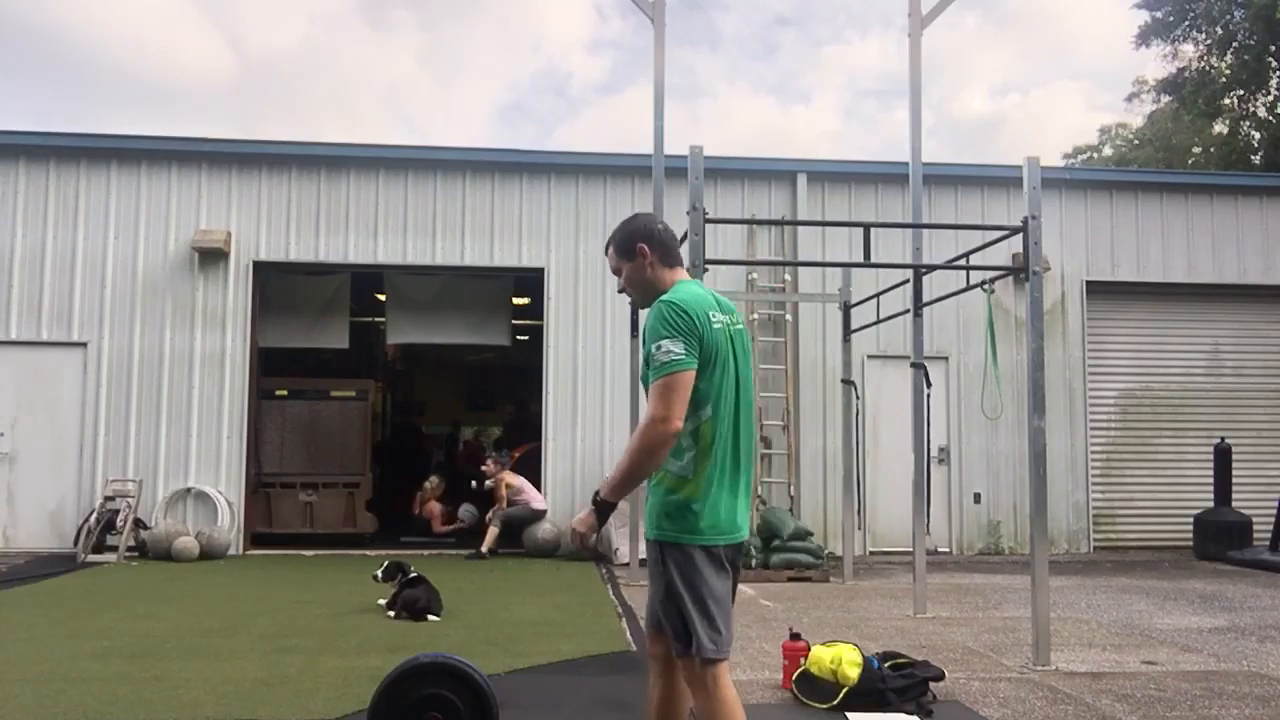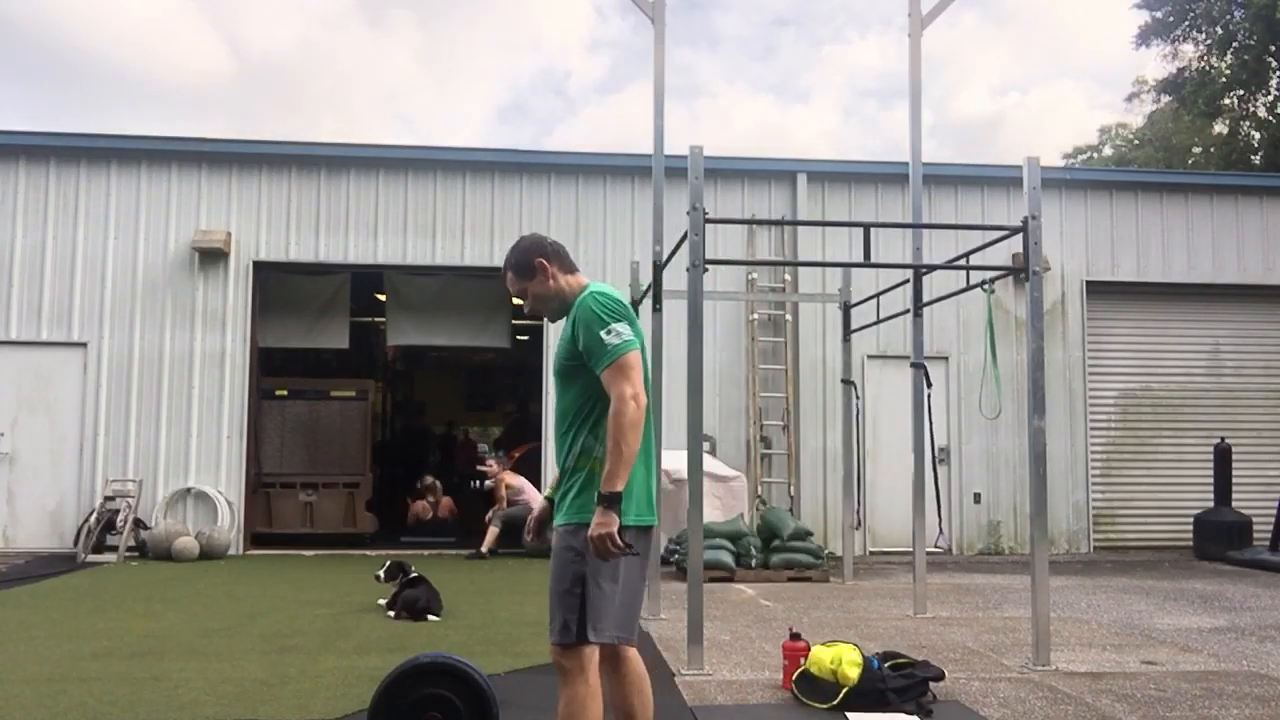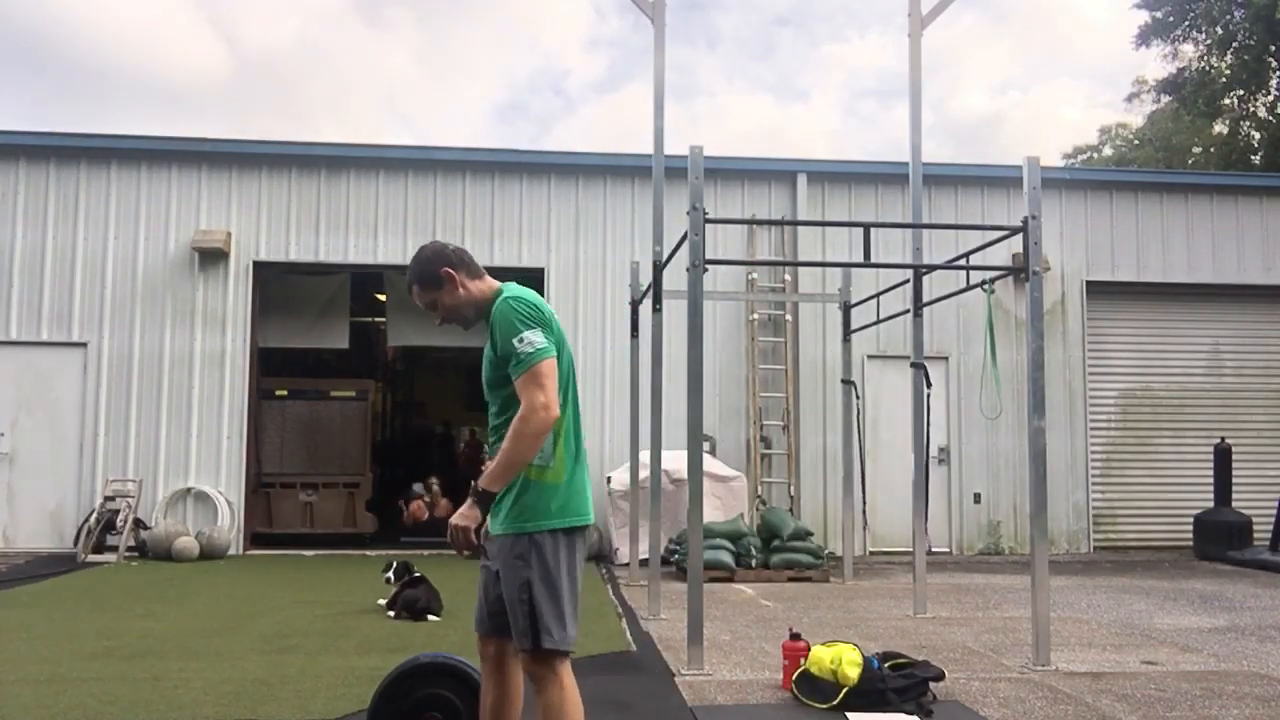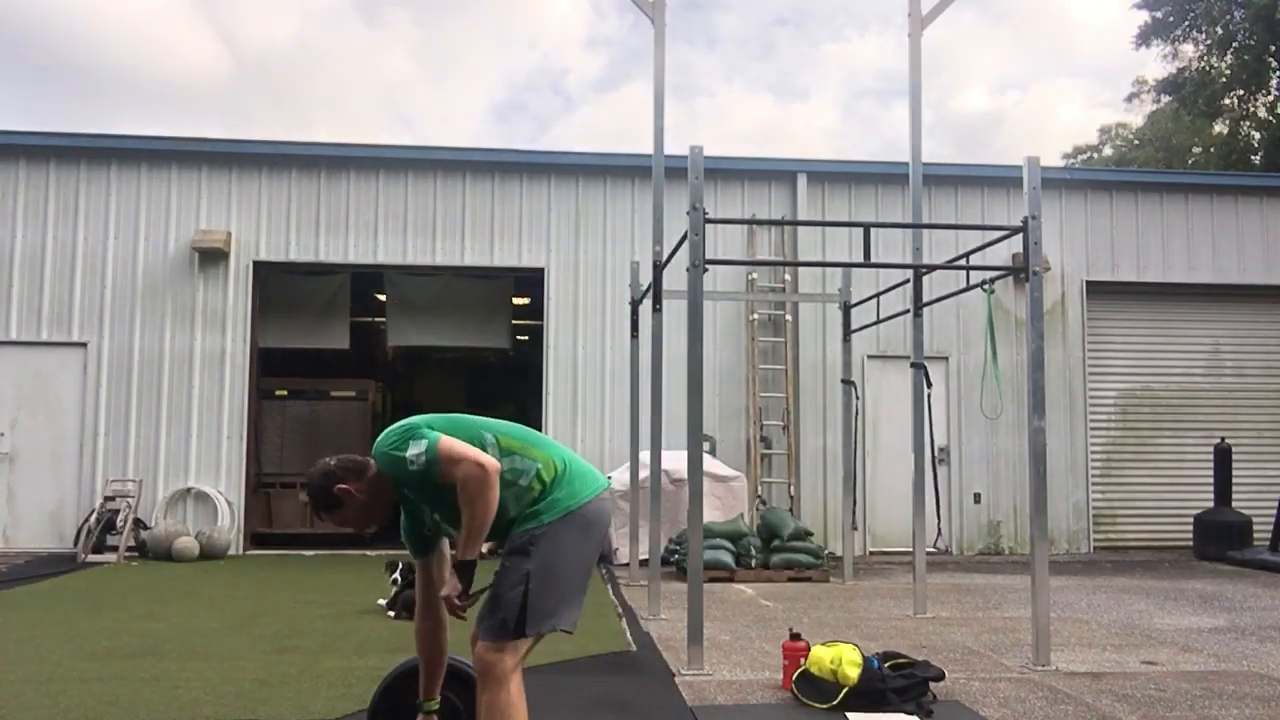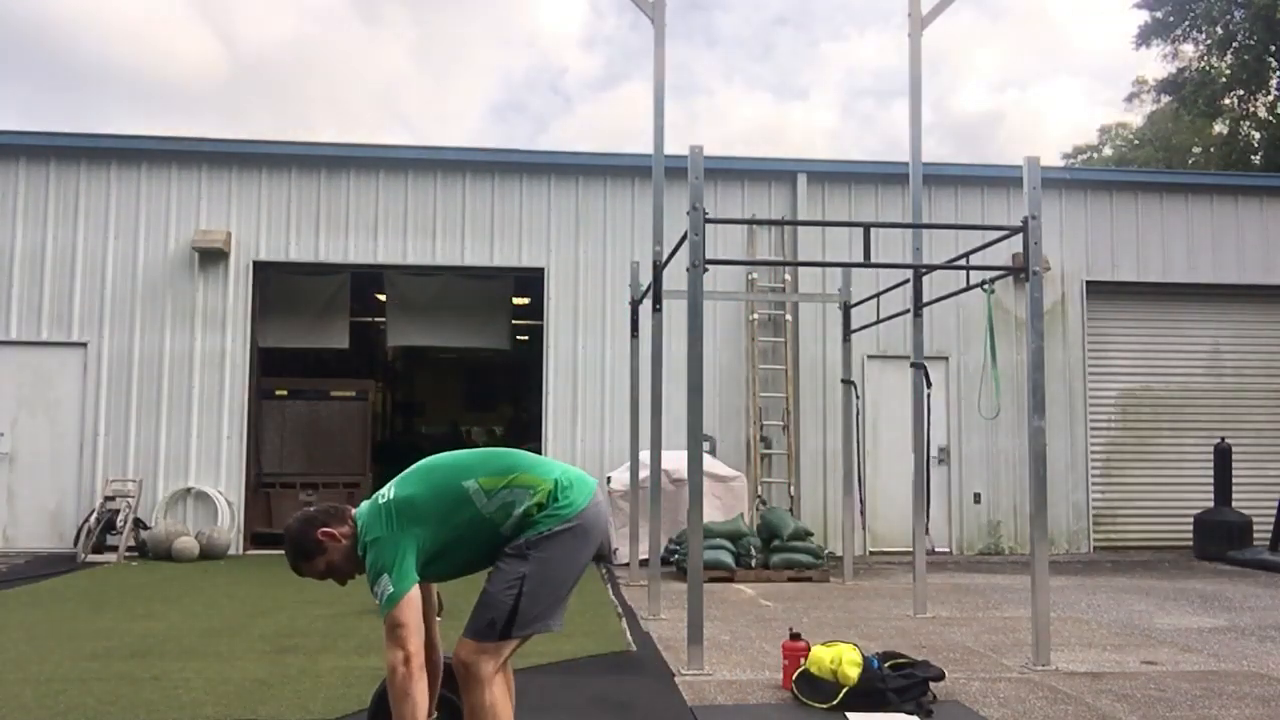
dt=0.7s
person 1, frame 1
left shoulder: (671, 312)
right shoulder: (721, 309)
left elbow: (665, 423)
left wrist: (601, 505)
left hip: (689, 518)
right hip: (718, 509)
left knee: (703, 666)
right knee: (662, 644)
person 1, frame 2
left shoulder: (595, 305)
right shoulder: (586, 315)
left elbow: (630, 401)
left wrist: (608, 503)
right wrist: (551, 499)
left hip: (596, 510)
right hip: (595, 505)
left knee: (574, 655)
right knee: (615, 646)
person 1, frame 3
left shoulder: (514, 308)
right shoulder: (501, 319)
left elbow: (542, 409)
left wrist: (479, 499)
right wrist: (492, 505)
left hip: (541, 514)
right hip: (517, 512)
left knee: (544, 661)
right knee: (495, 648)
person 1, frame 4
left shoulder: (393, 449)
right shoulder: (416, 507)
left elbow: (482, 469)
right elbow: (430, 610)
left wrist: (463, 568)
left hip: (566, 506)
right hip: (567, 508)
left knee: (496, 659)
right knee: (489, 651)
person 1, frame 5
left shoulder: (383, 537)
right shoulder: (393, 519)
left elbow: (406, 658)
right elbow: (424, 642)
left hip: (563, 513)
right hip: (575, 504)
left knee: (476, 661)
right knee: (490, 652)
